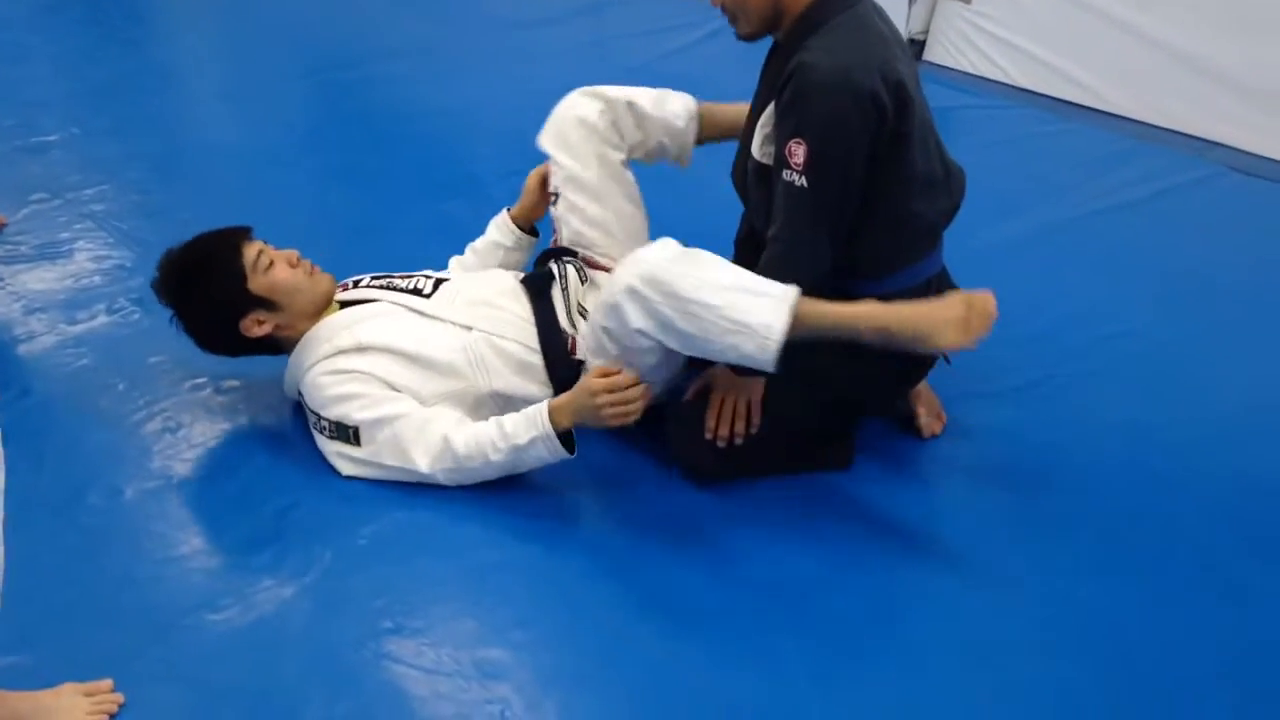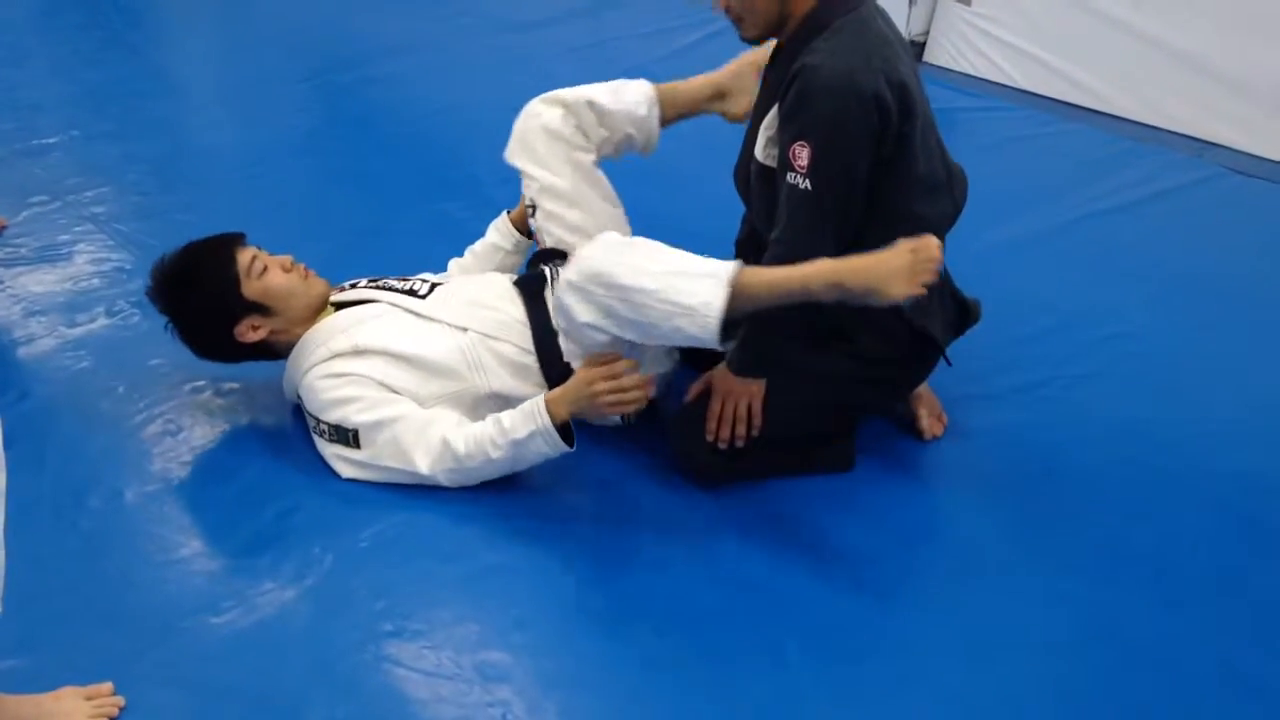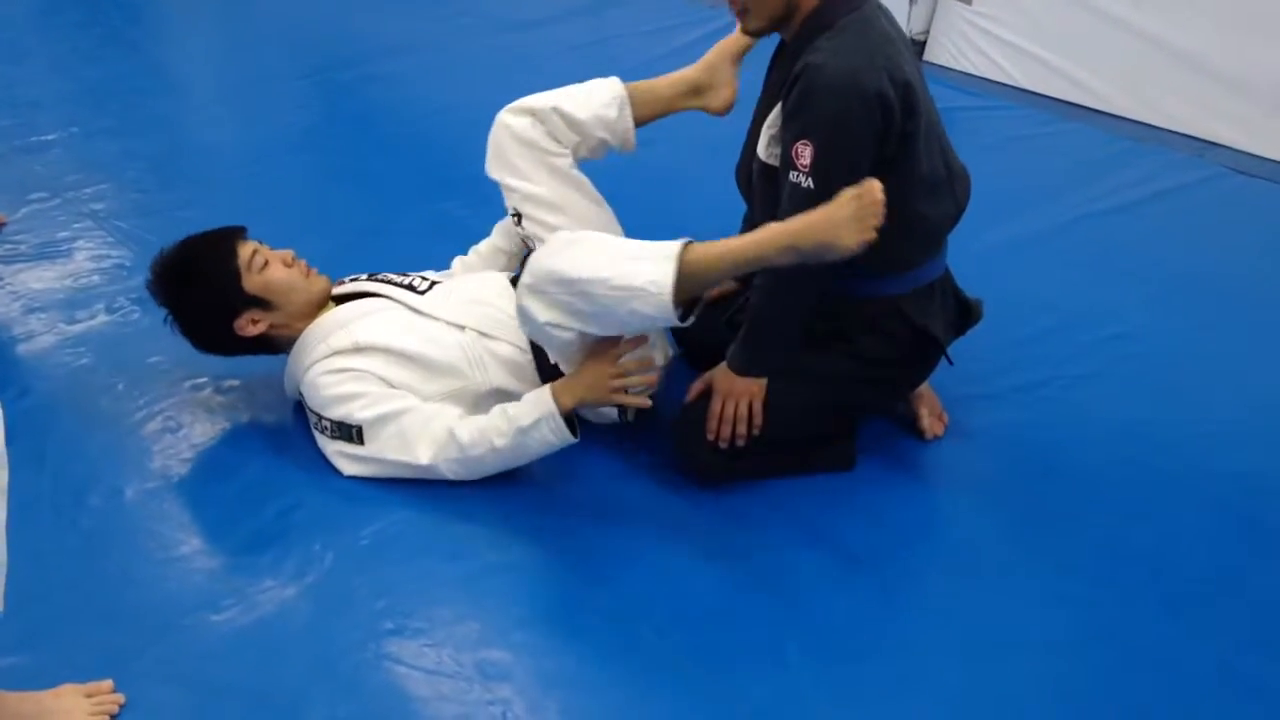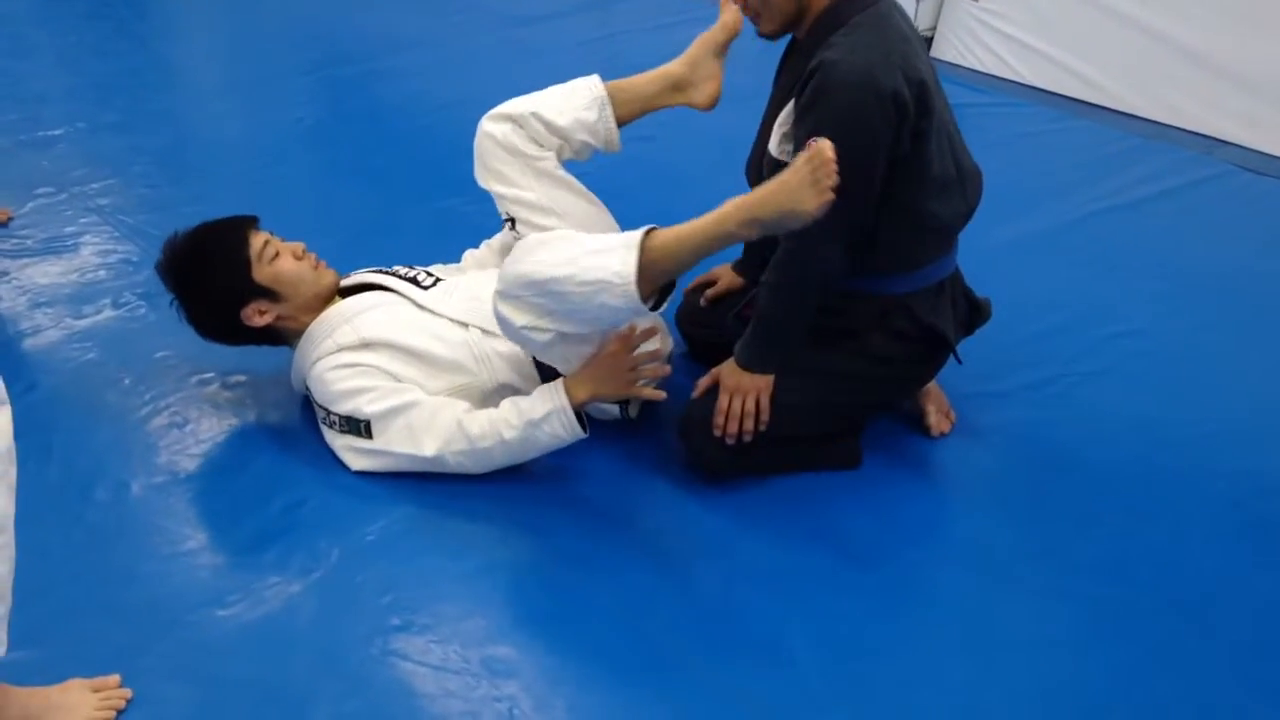
dt=0.2s
person 1, frame 1
left shoulder: (345, 298)
right shoulder: (335, 382)
right elbow: (447, 452)
left wrist: (518, 219)
right wrist: (562, 418)
left hip: (572, 284)
right hip: (601, 361)
left knee: (586, 116)
right knee: (655, 278)
right ankle: (886, 318)
person 1, frame 2
left shoulder: (345, 301)
right shoulder: (333, 387)
right elbow: (449, 453)
left wrist: (521, 221)
right wrist: (559, 409)
left hip: (553, 290)
right hip: (600, 361)
left knee: (549, 121)
right knee: (601, 273)
left ankle: (728, 84)
right ankle: (835, 276)
person 1, frame 3
left shoulder: (343, 297)
right shoulder: (333, 380)
right elbow: (454, 448)
left wrist: (522, 221)
right wrist: (565, 399)
left hip: (587, 296)
right hip: (606, 360)
left knee: (523, 127)
right knee: (560, 270)
left ankle: (700, 81)
right ankle: (787, 239)
person 1, frame 4
left shoulder: (352, 291)
right shoulder: (339, 374)
right elbow: (465, 442)
left wrist: (531, 221)
right wrist: (579, 392)
left hip: (602, 299)
right hip: (604, 357)
left knee: (506, 132)
right knee: (533, 278)
left ankle: (681, 77)
right ankle: (749, 214)
person 2, frame 1
left shoulder: (832, 76)
left elbow: (802, 240)
left wrist: (748, 360)
right hip: (839, 277)
left knee: (702, 440)
left ankle: (883, 383)
right ankle: (875, 381)
person 2, frame 2
left shoulder: (837, 77)
left elbow: (805, 241)
left wrist: (751, 361)
left hip: (882, 316)
left knee: (704, 441)
left ankle: (884, 385)
right ankle: (874, 383)
person 2, frame 3
left shoulder: (841, 76)
right elbow: (774, 187)
left wrist: (751, 361)
right wrist: (739, 271)
left hip: (885, 317)
right hip: (845, 275)
left knee: (706, 440)
right knee: (697, 324)
left ankle: (886, 383)
right ankle: (876, 381)
person 2, frame 4
left shoulder: (854, 72)
left elbow: (816, 236)
left wrist: (759, 357)
right wrist: (747, 267)
left hip: (894, 316)
right hip: (850, 276)
left knee: (712, 436)
right knee: (701, 321)
left ankle: (893, 380)
right ankle: (883, 379)
